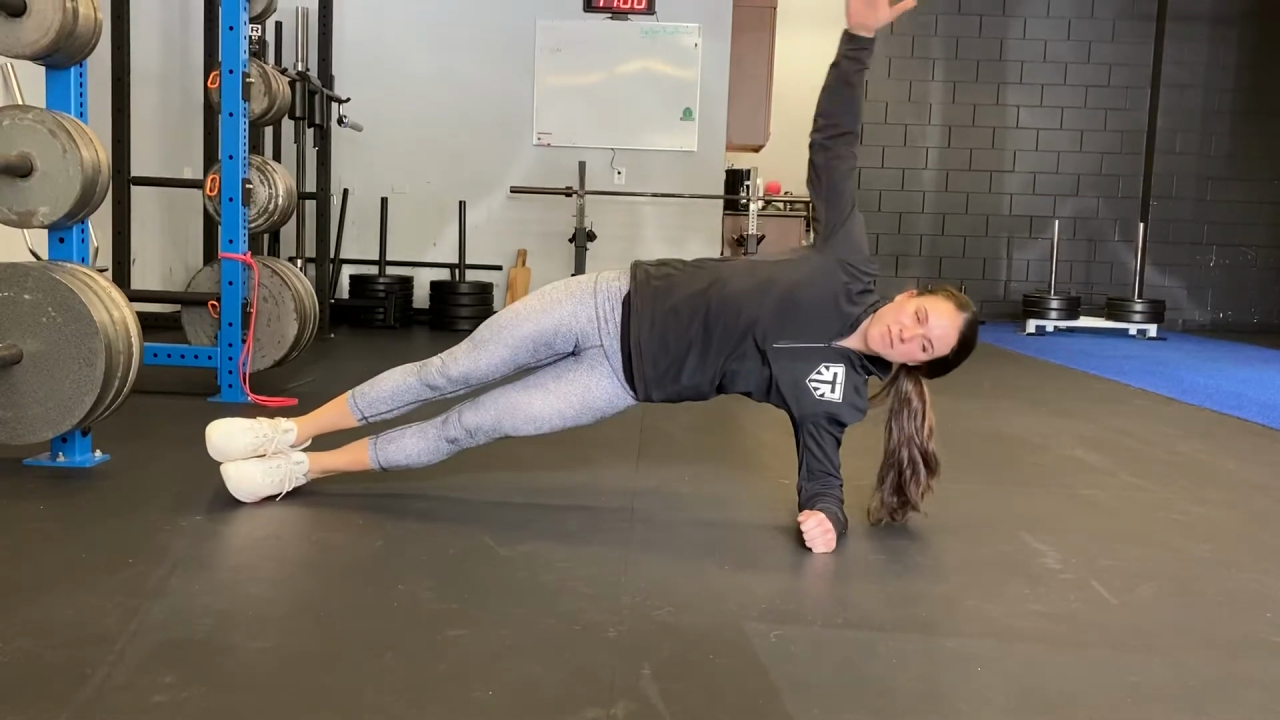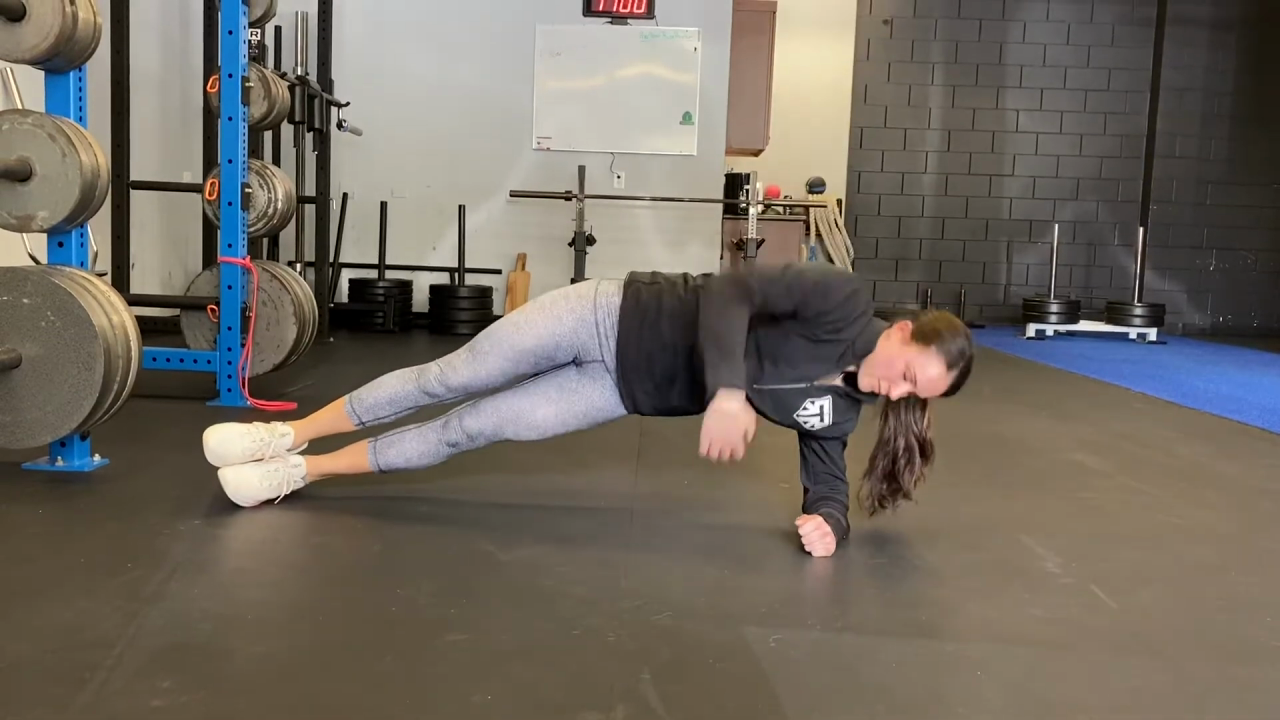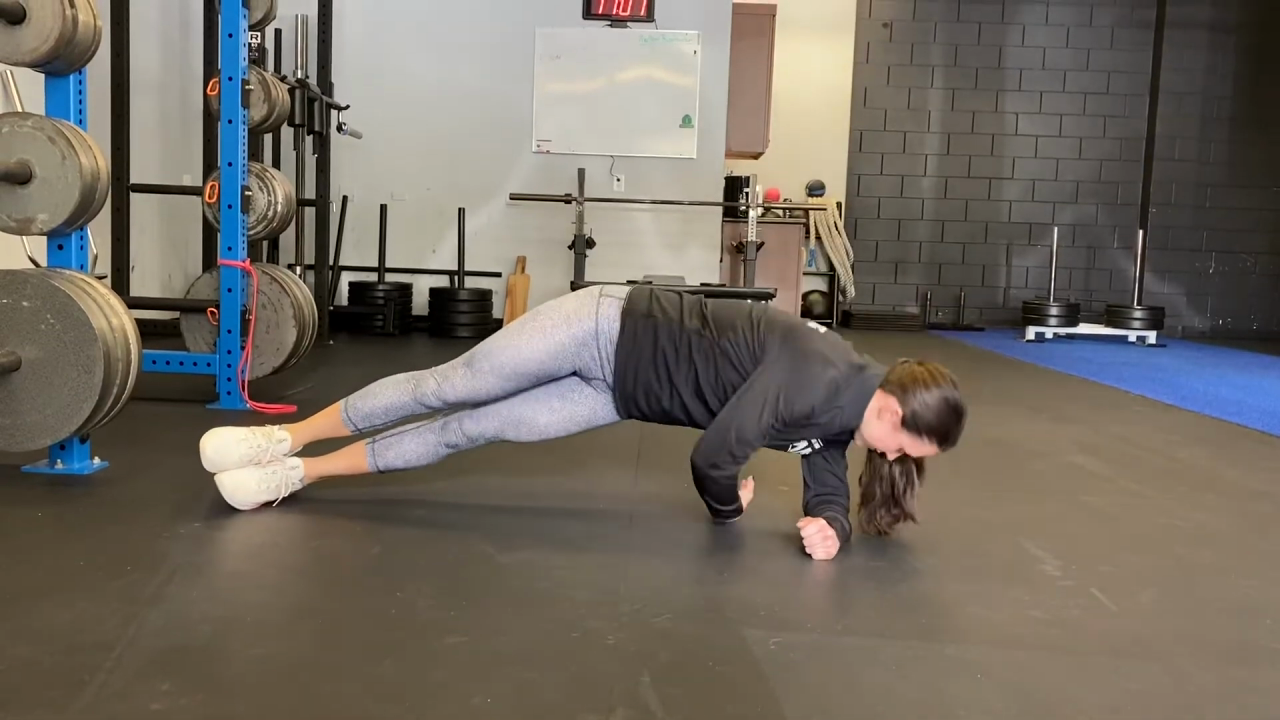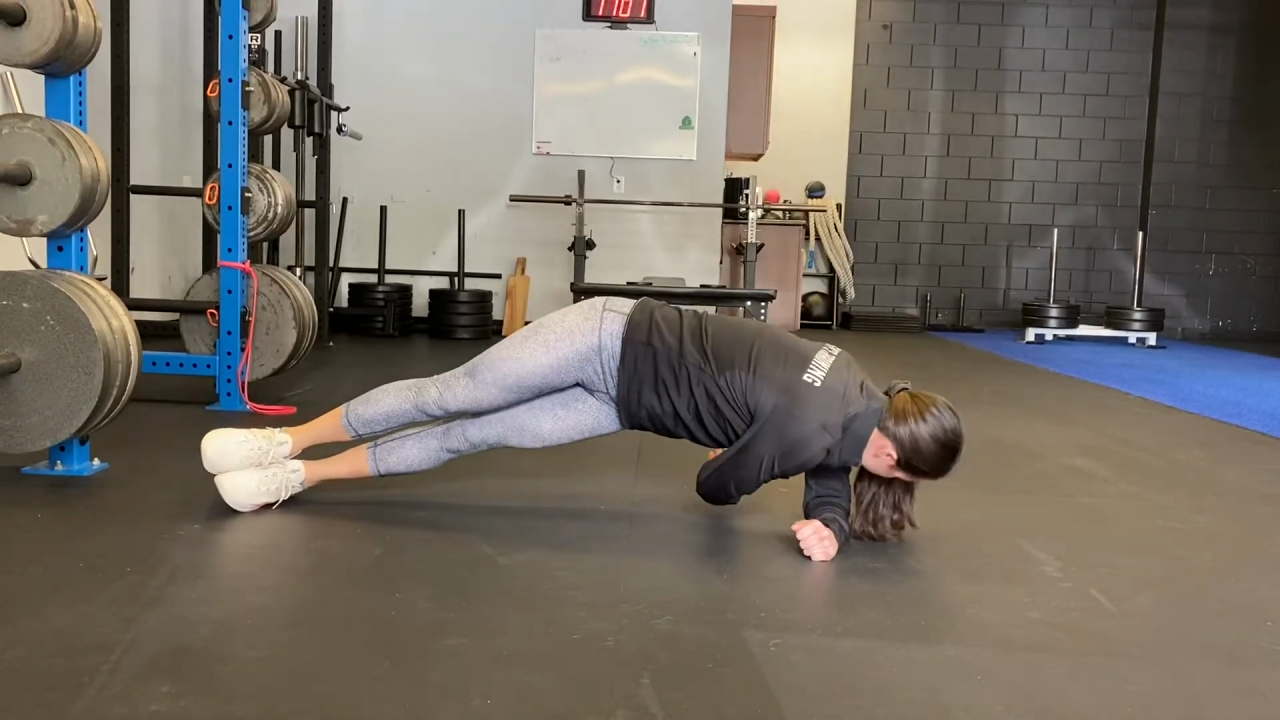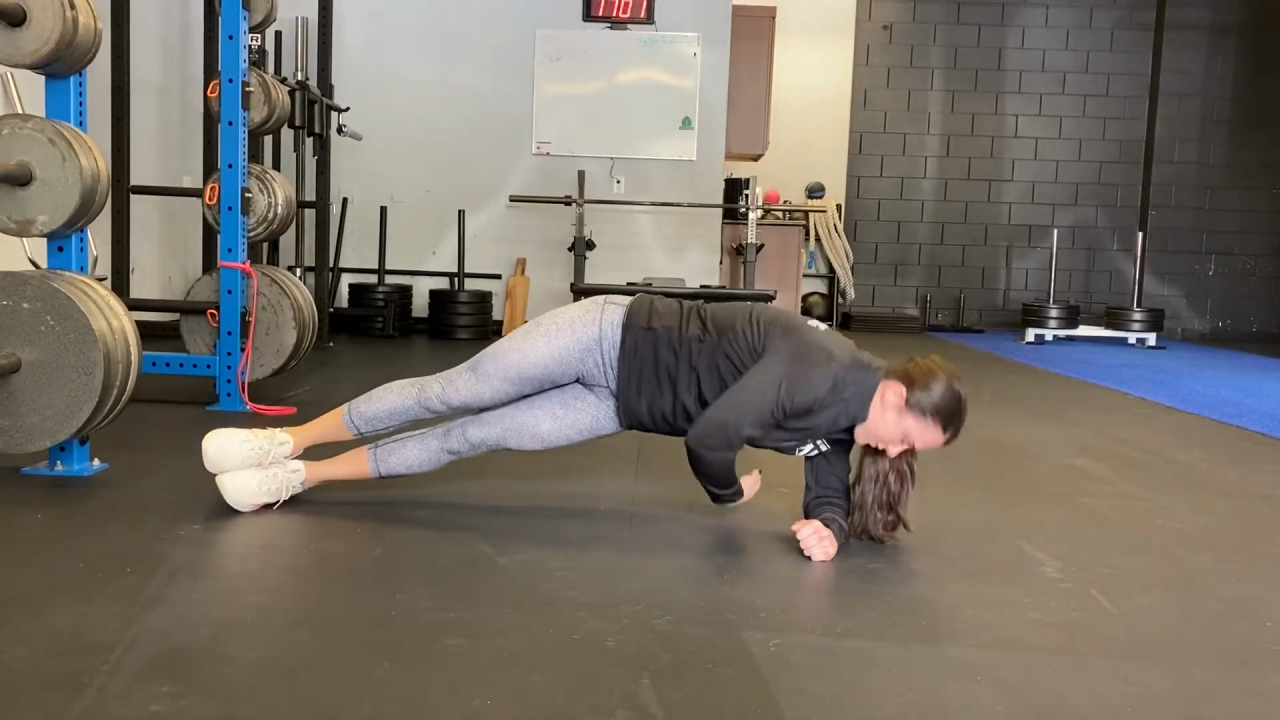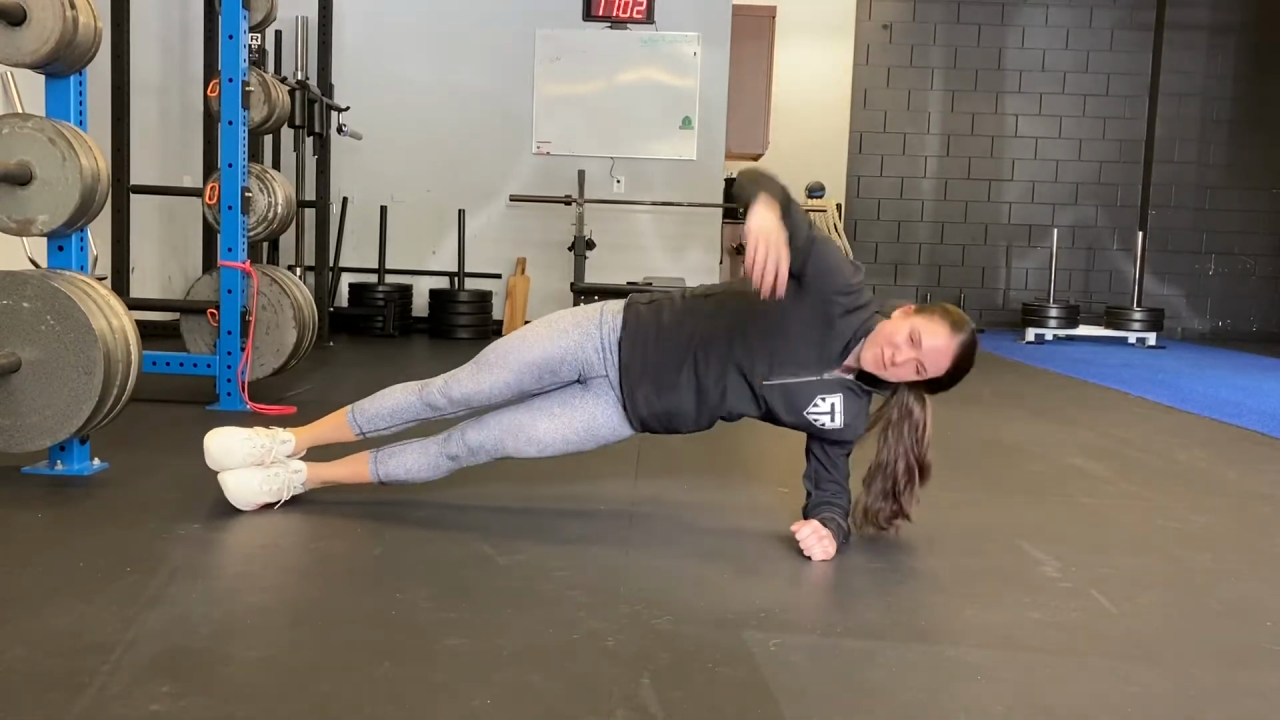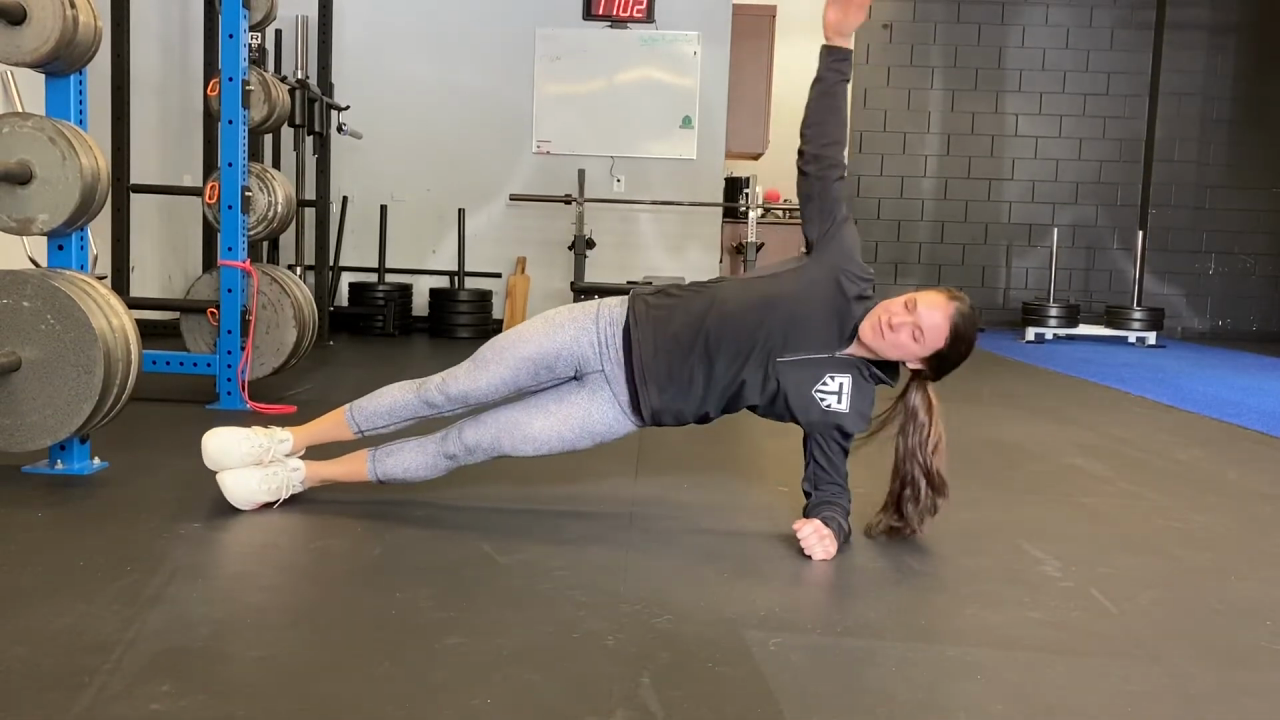
dt=0.4s
person 1, frame 1
left shoulder: (838, 394)
right shoulder: (850, 269)
left elbow: (820, 466)
right elbow: (832, 148)
left wrist: (822, 515)
left hip: (627, 377)
right hip: (613, 303)
left knee: (467, 427)
right knee: (445, 376)
left ankle: (303, 467)
right ankle: (288, 433)
person 1, frame 2
left shoulder: (837, 407)
right shoulder: (839, 298)
left elbow: (824, 474)
right elbow: (726, 297)
left wrist: (824, 519)
right wrist: (727, 392)
left hip: (626, 391)
right hip: (614, 316)
left knee: (470, 430)
right knee: (447, 380)
left ankle: (301, 473)
right ankle: (287, 434)
person 1, frame 3
left shoulder: (838, 415)
right shoulder: (819, 374)
left elbow: (824, 477)
right elbow: (712, 461)
left wrist: (828, 525)
right wrist: (729, 509)
left hip: (616, 396)
right hip: (609, 328)
left knee: (468, 431)
right knee: (445, 388)
left ankle: (297, 475)
right ankle: (283, 438)
person 1, frame 4
left shoulder: (855, 403)
right shoulder: (812, 424)
left elbow: (829, 483)
right elbow: (716, 484)
left wrist: (827, 526)
right wrist: (732, 472)
left hip: (617, 405)
right hip: (613, 342)
left knee: (468, 436)
right knee: (449, 396)
left ankle: (300, 475)
right ankle: (287, 439)
person 1, frame 5
left shoulder: (838, 424)
right shoulder: (825, 367)
left elbow: (828, 481)
right elbow: (708, 434)
left wrist: (827, 525)
right wrist: (731, 490)
left hip: (621, 407)
right hip: (612, 336)
left knee: (470, 439)
right knee: (446, 395)
left ankle: (297, 478)
right ankle: (283, 440)
person 1, frame 6
left shoulder: (844, 411)
right shoulder: (841, 292)
left elbow: (828, 482)
right elbow: (750, 184)
left wrist: (824, 524)
right wrist: (765, 206)
left hip: (632, 413)
right hip: (617, 335)
left knee: (468, 452)
right knee: (445, 395)
left ankle: (303, 484)
right ankle: (285, 443)
person 1, frame 7
left shoulder: (845, 401)
right shoulder: (846, 275)
left elbow: (827, 476)
right elbow: (821, 162)
left wrist: (826, 524)
left hip: (628, 403)
right hip: (614, 328)
left knee: (468, 445)
right knee: (445, 395)
left ankle: (296, 479)
right ankle: (281, 442)
